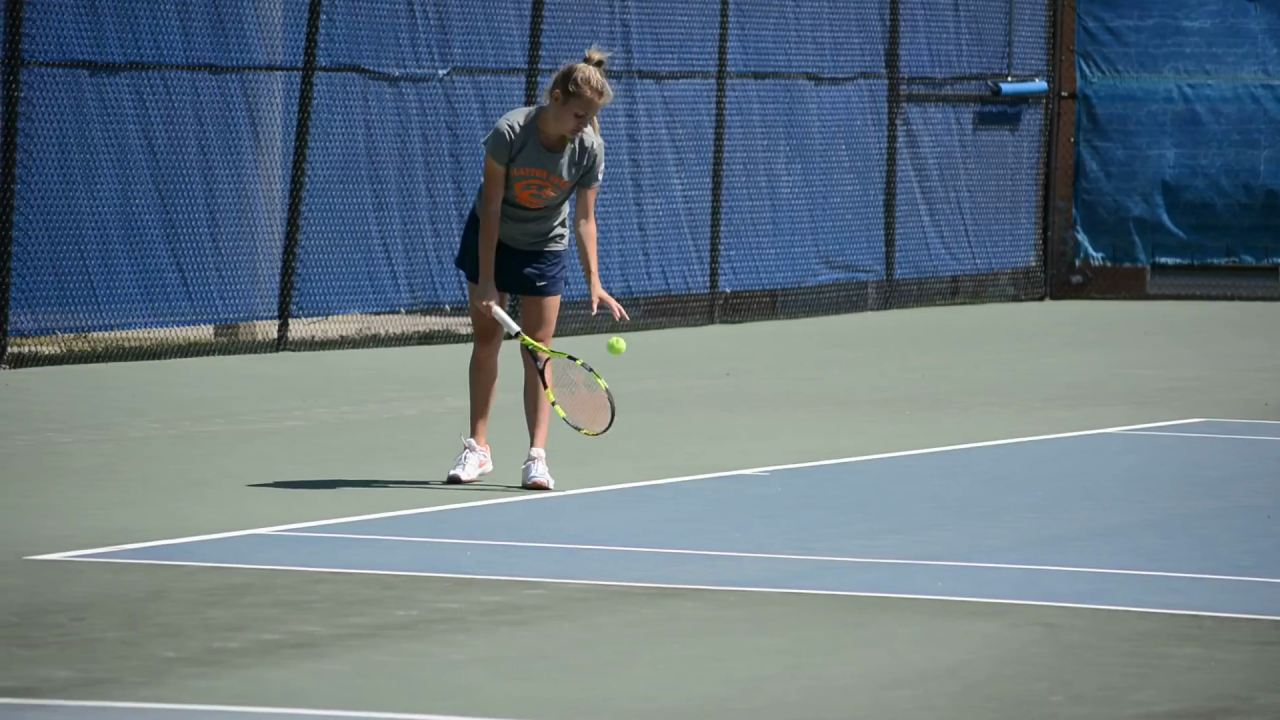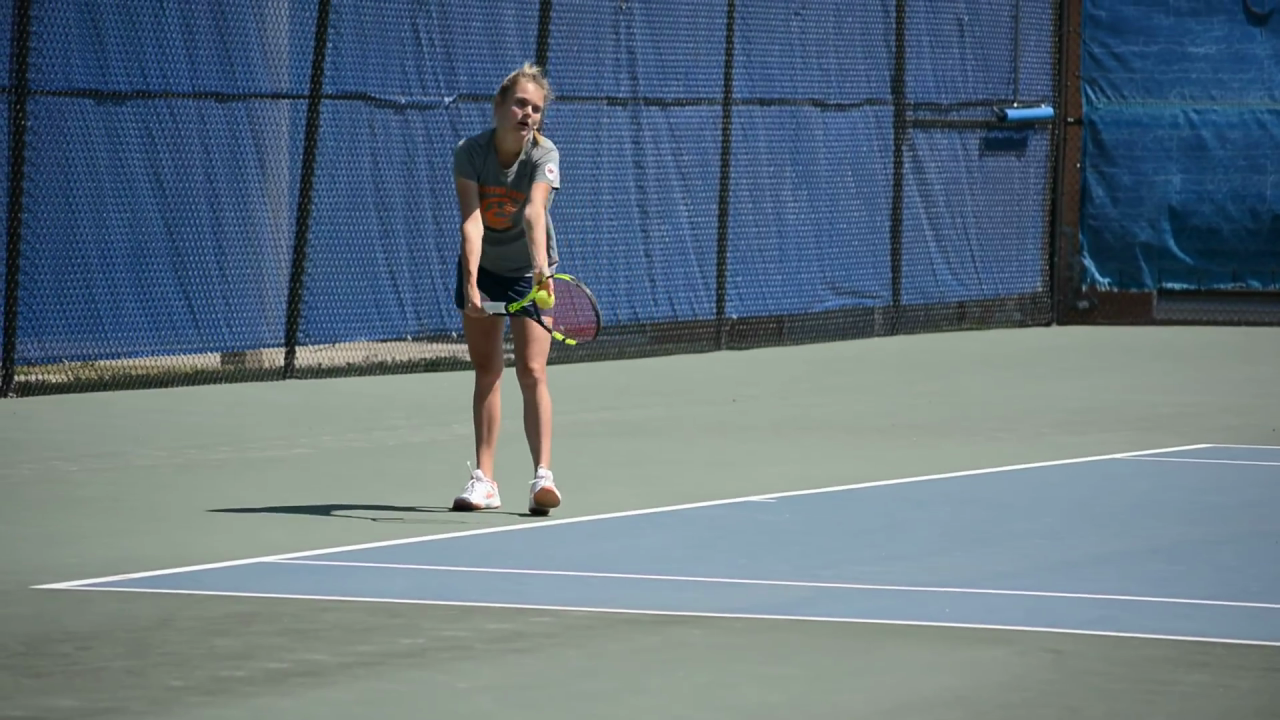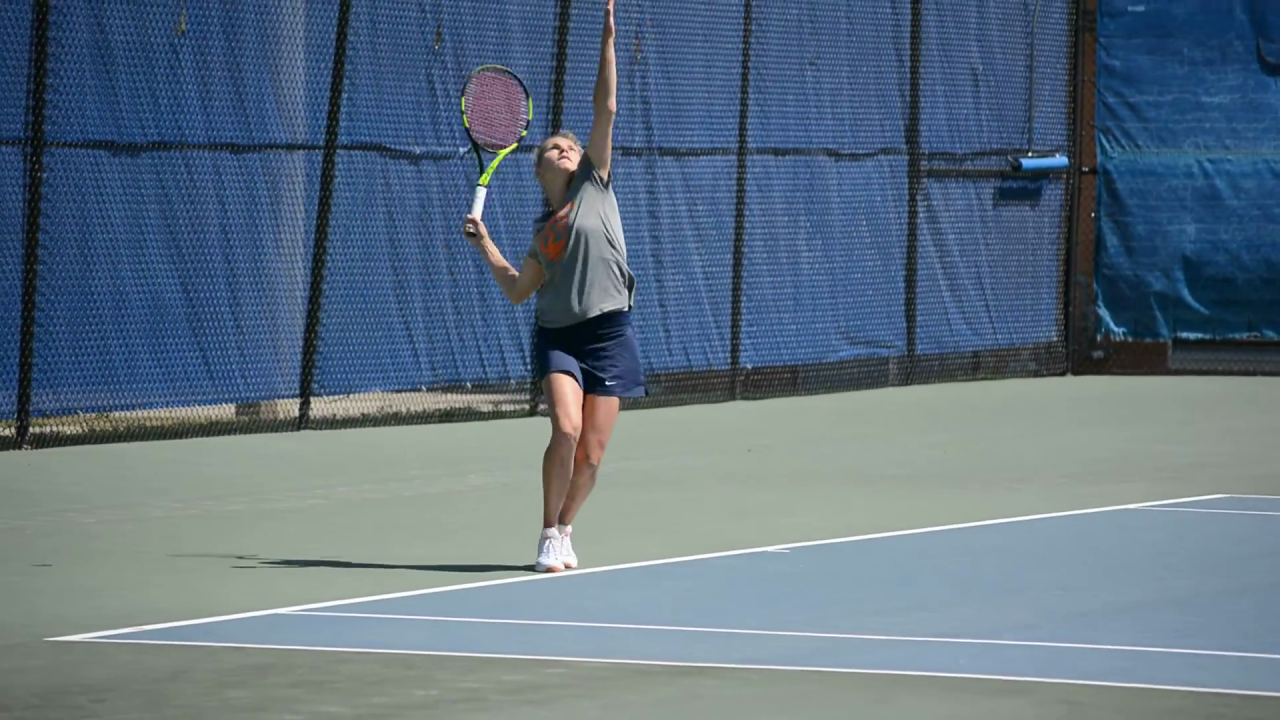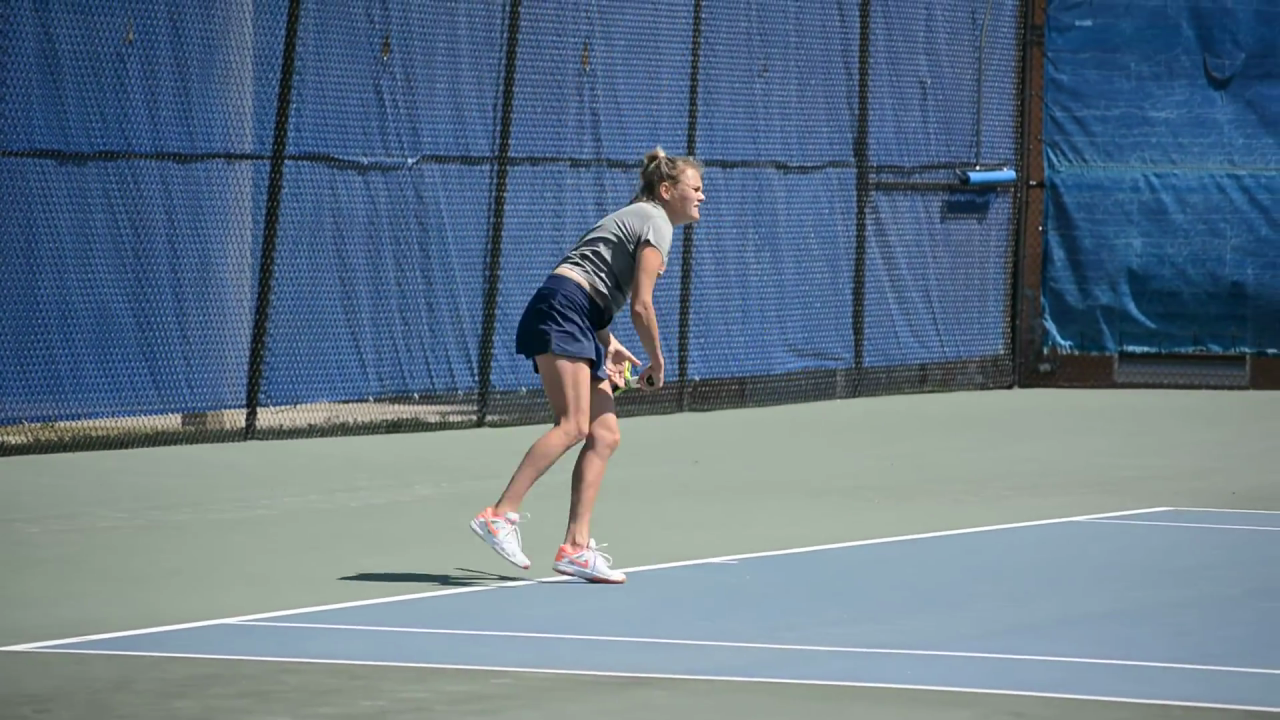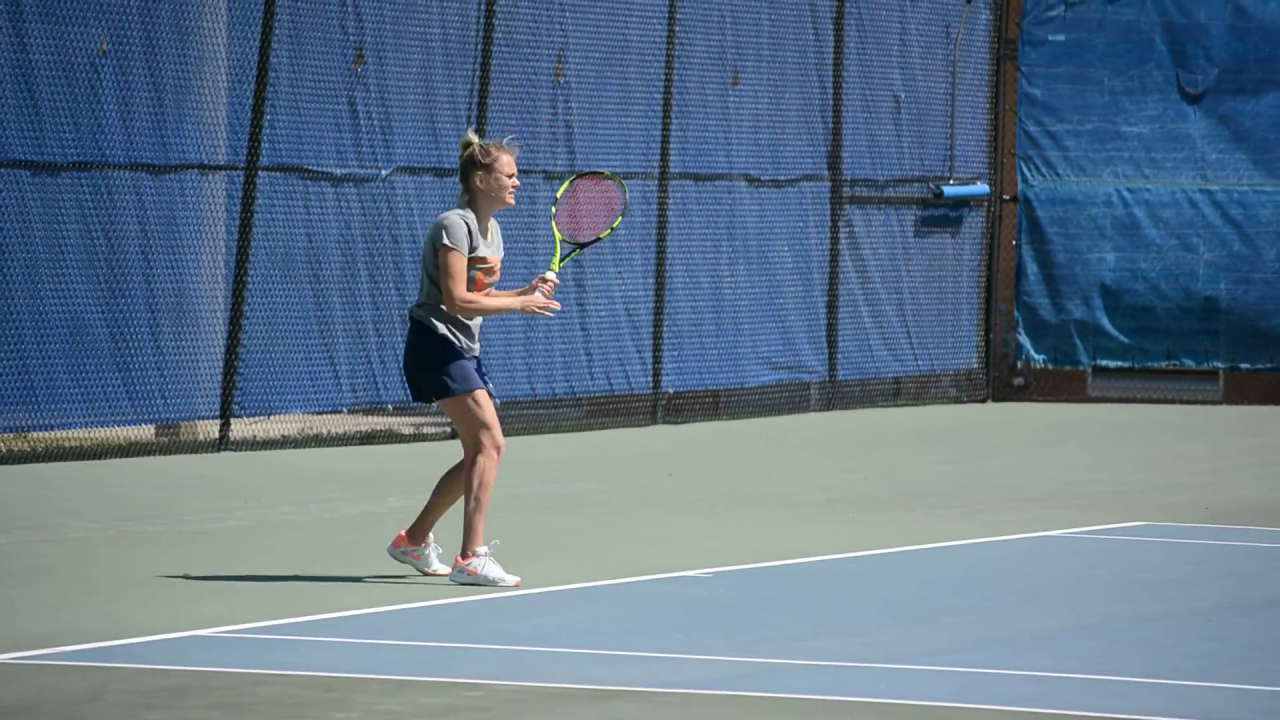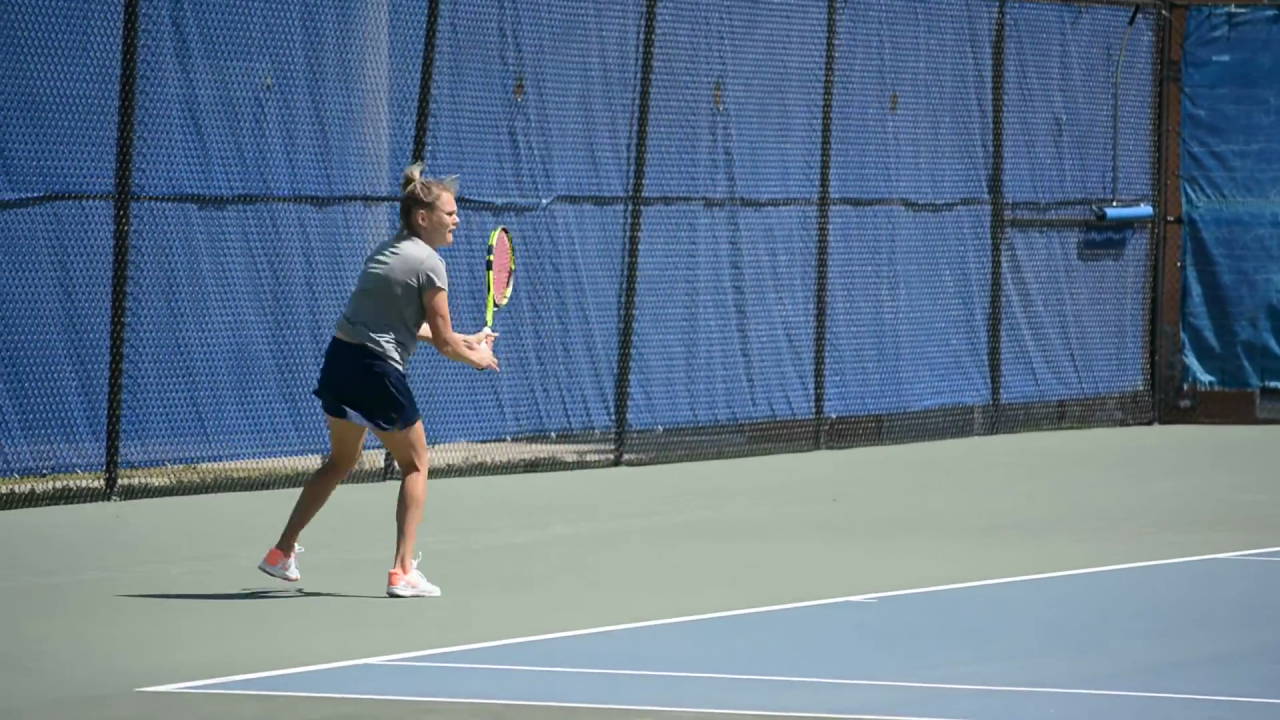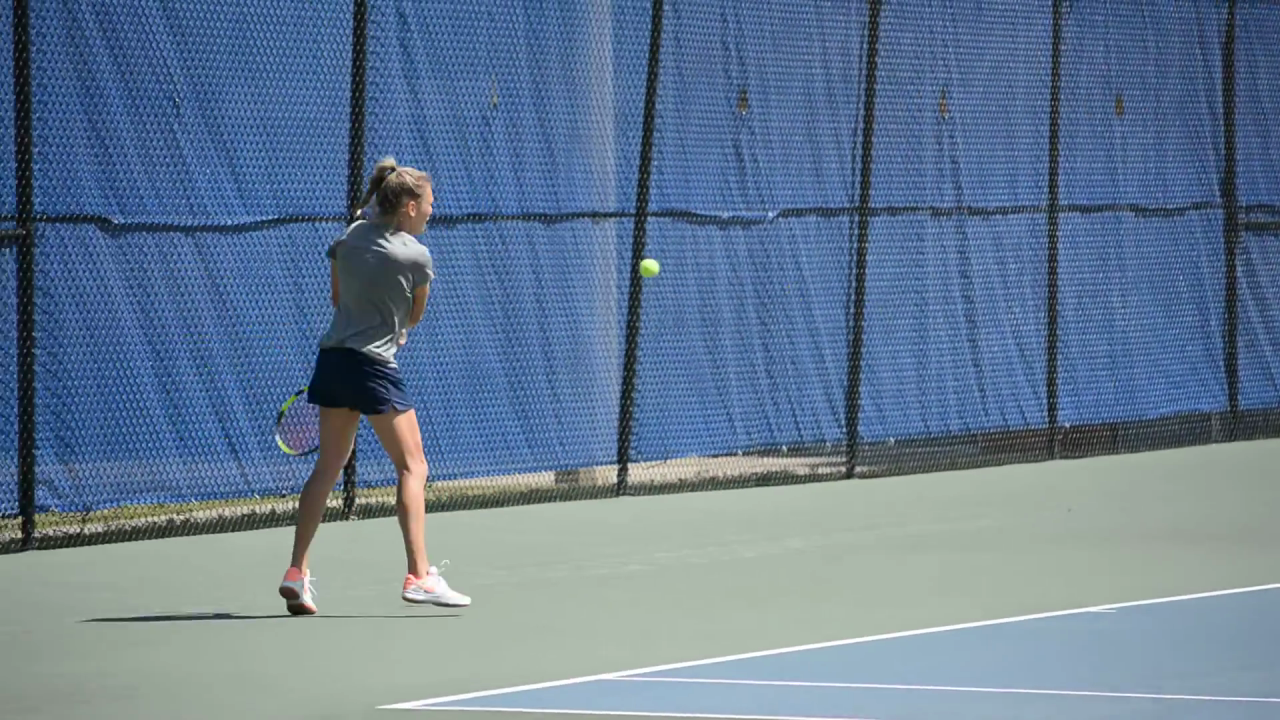
dt=0.7s
person 1, frame 1
left shoulder: (590, 148)
right shoulder: (509, 131)
left elbow: (585, 219)
right elbow: (490, 206)
left wrist: (594, 282)
right wrist: (486, 278)
left hip: (544, 250)
right hip: (492, 240)
left knee: (538, 350)
right knee: (486, 342)
left ankle: (536, 456)
right ankle: (476, 447)
person 1, frame 2
left shoulder: (544, 155)
right shoulder: (470, 153)
left elbow: (539, 206)
right elbow: (471, 220)
left wrist: (541, 271)
right wrist: (470, 285)
left hip: (528, 275)
right hip: (483, 271)
left knee: (532, 371)
right knee: (486, 372)
left ankle: (543, 475)
right ankle: (484, 478)
person 1, frame 3
left shoulder: (593, 185)
right shoulder: (544, 227)
left elbow: (604, 107)
right elbow: (518, 290)
right wrist: (484, 241)
left hip: (609, 332)
right hip: (558, 338)
left knee: (590, 454)
right knee: (566, 430)
left ankle: (561, 531)
right ankle: (550, 533)
person 1, frame 4
left shoulder: (632, 222)
right shoulder: (654, 223)
right elbow: (641, 303)
left wrist: (610, 346)
right wrist: (657, 361)
left hip: (575, 320)
right hip: (562, 312)
left knee: (605, 436)
right knee: (572, 426)
left ankle: (577, 544)
right ankle: (499, 515)
person 1, frame 5
left shoulder: (489, 227)
right shoulder: (453, 225)
left elbow: (480, 297)
right elbow: (457, 301)
left wrist: (529, 291)
right wrist: (522, 304)
left hip: (462, 350)
right hip: (437, 346)
left knee: (482, 453)
right knee: (489, 445)
left ankle: (414, 538)
right ankle: (471, 556)
person 1, frame 6
left shoulder: (385, 251)
right shoulder: (429, 264)
right elbow: (442, 340)
left wrist: (465, 339)
right wrist: (478, 357)
left hip: (340, 362)
right hip: (375, 370)
left knee: (339, 464)
right knee: (415, 466)
left ankle: (283, 551)
right ankle: (403, 571)
person 1, frame 7
left shoulder: (352, 236)
right shoulder: (417, 256)
right elbow: (415, 316)
left hip: (334, 360)
right hip: (371, 367)
left knee: (327, 471)
right knee: (412, 468)
left ankle: (298, 573)
right ankle: (418, 576)
